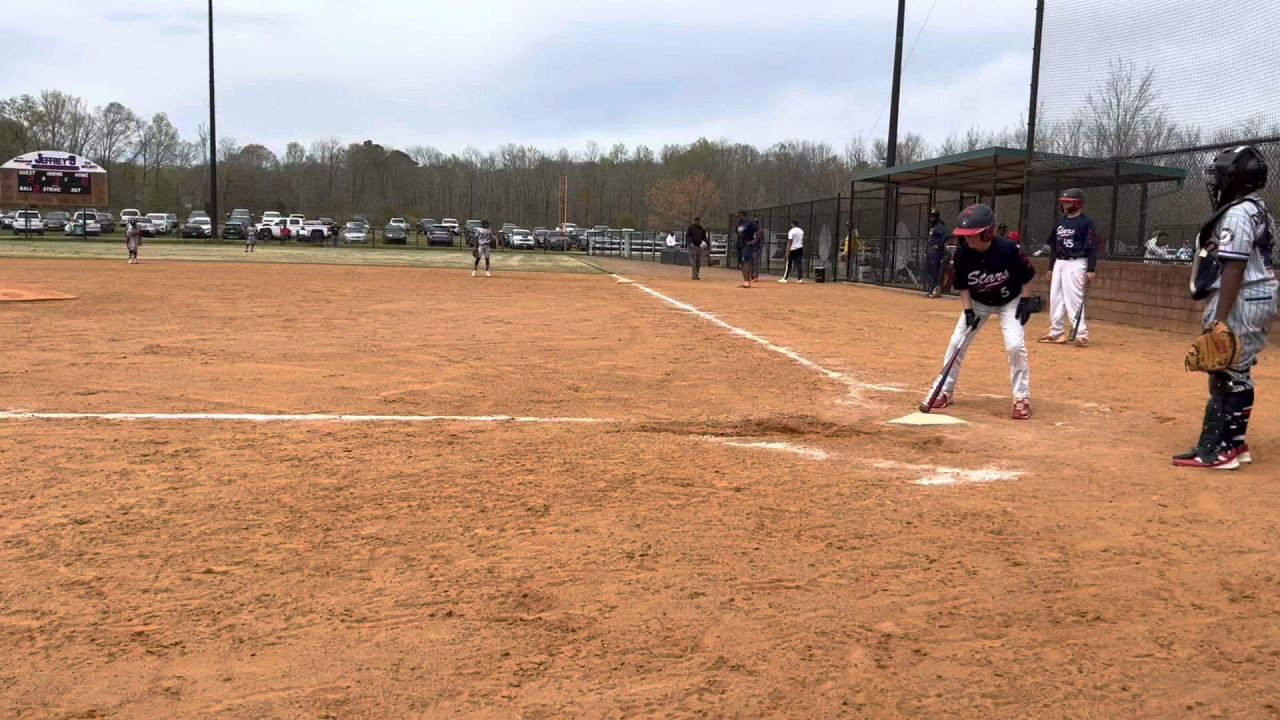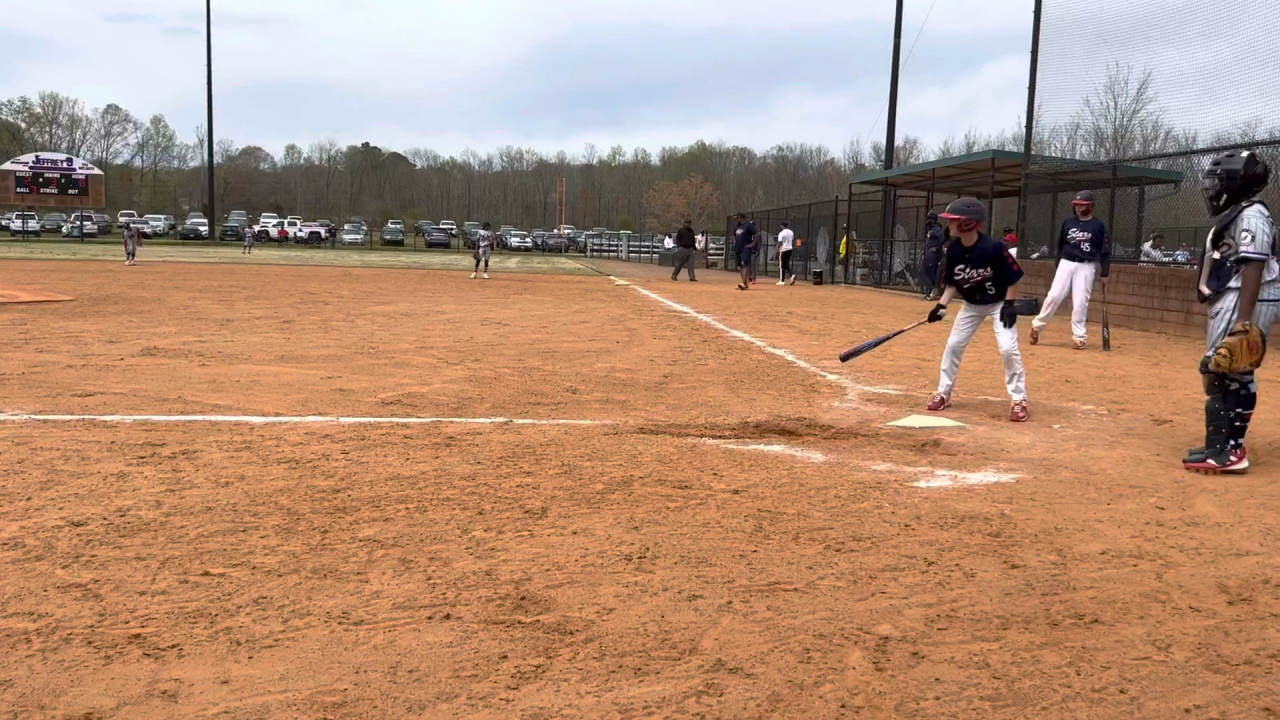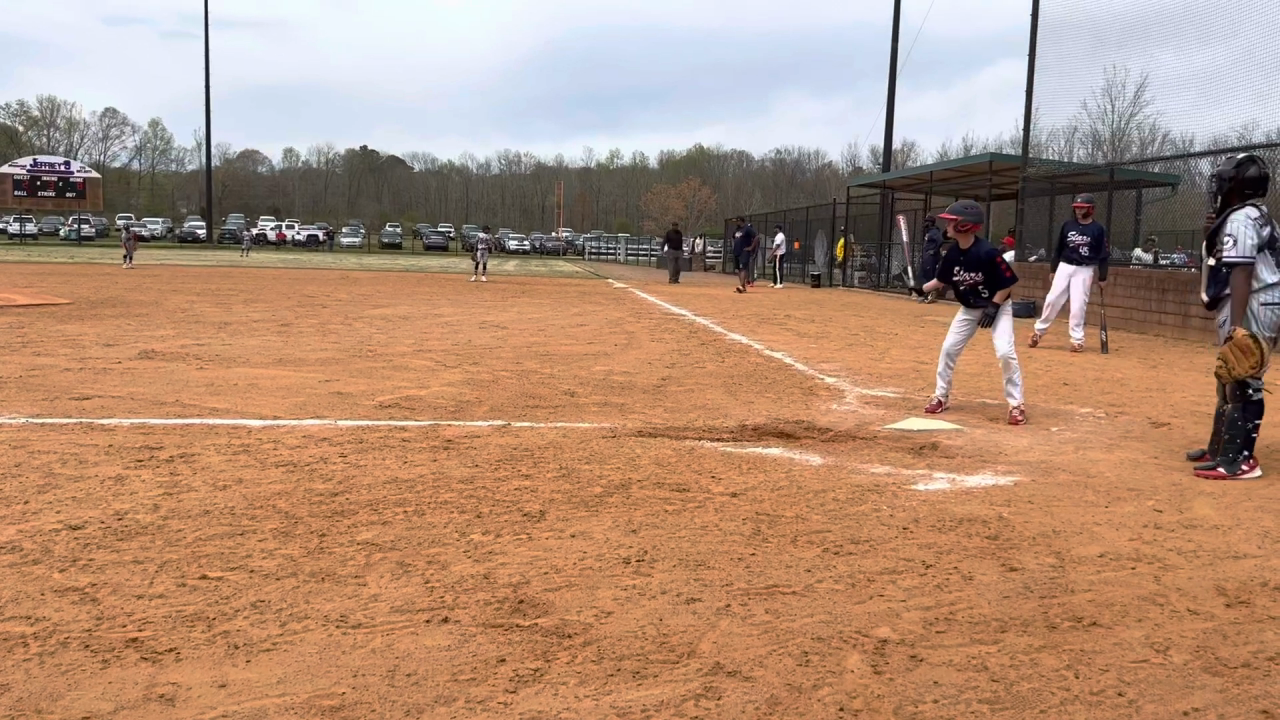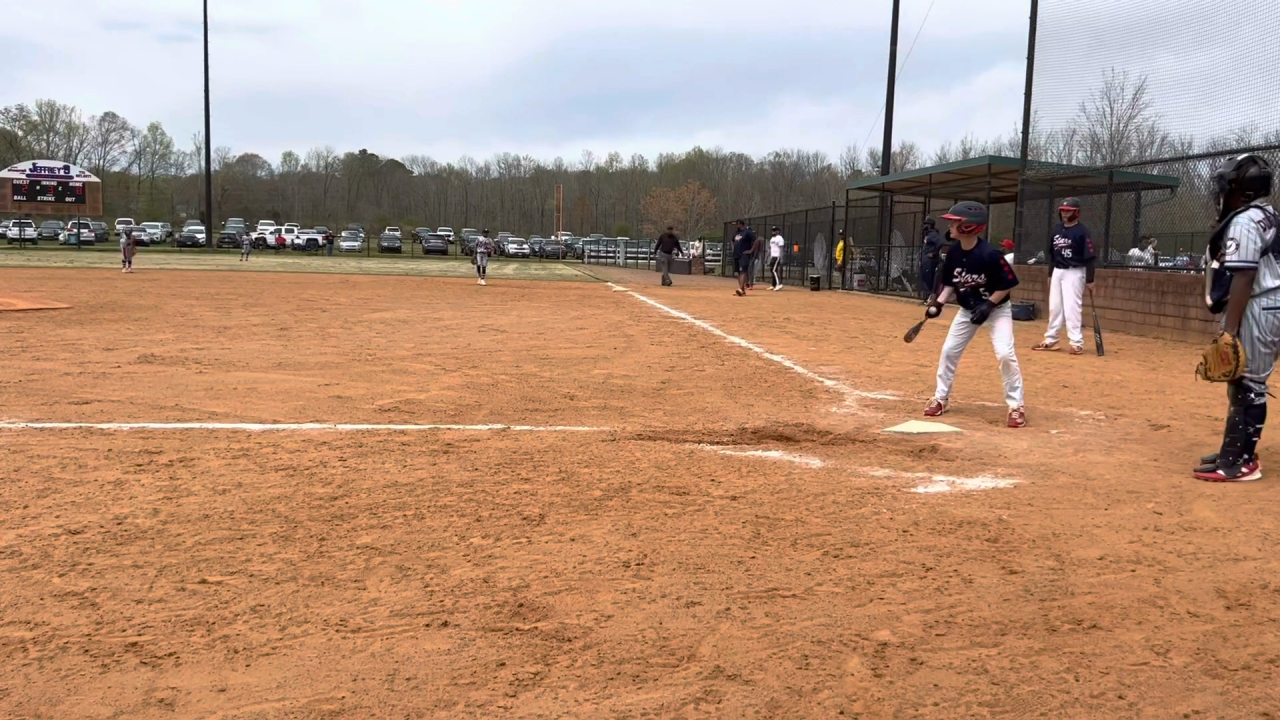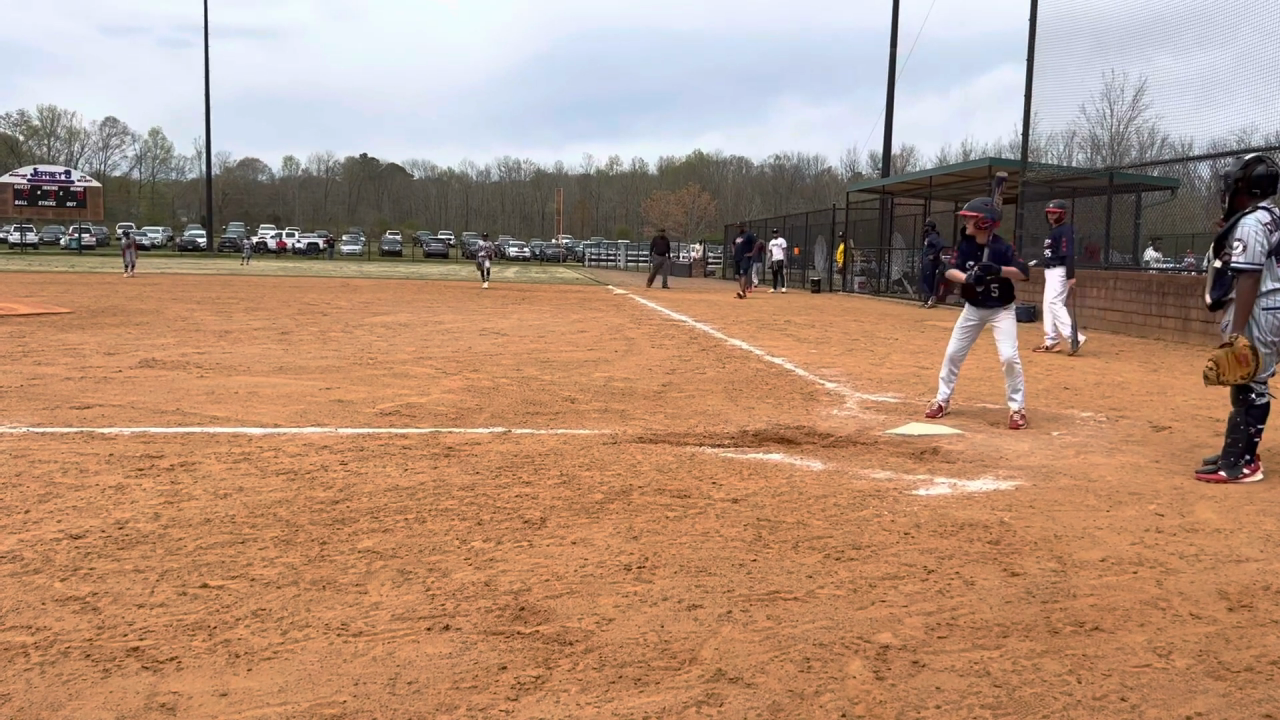
dt=0.4s
person 1, frame 1
left shoulder: (1237, 214)
right shoulder: (1258, 211)
left elbow: (1235, 268)
left wrist: (1220, 318)
left hip: (1239, 302)
right hip: (1258, 300)
left knee: (1226, 375)
right knee: (1238, 373)
left ankle: (1217, 450)
right ankle: (1235, 443)
person 1, frame 2
left shoulder: (1251, 216)
right shoulder: (1238, 214)
left elbow: (1254, 268)
left wrist: (1244, 319)
right wrist: (1226, 306)
left hip: (1243, 303)
right hip: (1234, 302)
left knee: (1219, 371)
right knee: (1238, 375)
left ankle: (1225, 451)
right ankle: (1228, 444)
person 1, frame 3
left shoulder: (1239, 219)
left elbow: (1242, 272)
left wrist: (1238, 324)
right wrist: (1216, 234)
left hip: (1252, 306)
left knee: (1244, 382)
right knee: (1231, 378)
left ankle: (1239, 459)
right ankle: (1221, 447)
person 1, frame 4
left shoulder: (1244, 222)
left elbow: (1243, 278)
left wrist: (1230, 329)
right wrist: (1228, 254)
left knee: (1247, 385)
right knee: (1244, 383)
left ankle: (1239, 462)
right ankle: (1236, 452)
person 1, frame 5
left shoulder: (1250, 223)
left elbow: (1249, 279)
left wrist: (1237, 331)
right wrist: (1231, 235)
left knee: (1248, 386)
right knee: (1251, 384)
left ankle: (1241, 464)
right ankle: (1239, 454)
person 2, frame 1
left shoulder: (1007, 249)
right shoulder: (962, 254)
left elbow: (1026, 276)
right elbow: (963, 286)
left wrist: (1025, 302)
right wrist: (968, 310)
left hip: (1009, 303)
right hip: (978, 304)
left knee: (1015, 346)
right knee: (957, 343)
left ankle: (1021, 398)
right ankle: (946, 391)
person 2, frame 2
left shoulder: (993, 247)
right shoulder: (953, 250)
left elbow: (1013, 277)
right elbow: (952, 283)
left wrist: (1009, 304)
right wrist: (942, 304)
left hip: (999, 303)
right hip: (971, 305)
left knee: (1008, 348)
right knee: (953, 345)
left ankle: (1019, 400)
right ankle: (943, 393)
person 2, frame 3
left shoulder: (987, 252)
right shoulder: (953, 252)
left elbow: (1008, 282)
right elbow: (943, 279)
left wrist: (993, 307)
right wrist: (924, 289)
left hip: (997, 308)
right hip: (968, 309)
left knee: (1005, 352)
right knee: (949, 348)
left ankle: (1016, 404)
right ankle: (941, 396)
person 2, frame 4
left shoulder: (989, 254)
right shoulder: (953, 252)
left elbow: (1009, 283)
right elbow: (948, 282)
left wrist: (989, 304)
right wrist: (939, 302)
left hip: (997, 309)
right hip: (968, 310)
left knee: (1005, 354)
right knee: (949, 351)
left ankle: (1016, 406)
right ankle: (941, 398)
person 2, frame 5
left shoulder: (1001, 248)
right shoulder: (965, 244)
left elbow: (1023, 273)
right elbow: (951, 271)
left wrist: (998, 270)
right wrist: (967, 277)
left hip: (1001, 310)
right hip: (973, 309)
left knee: (1009, 357)
right knee: (953, 353)
left ankle: (1017, 408)
right ankle: (942, 400)
